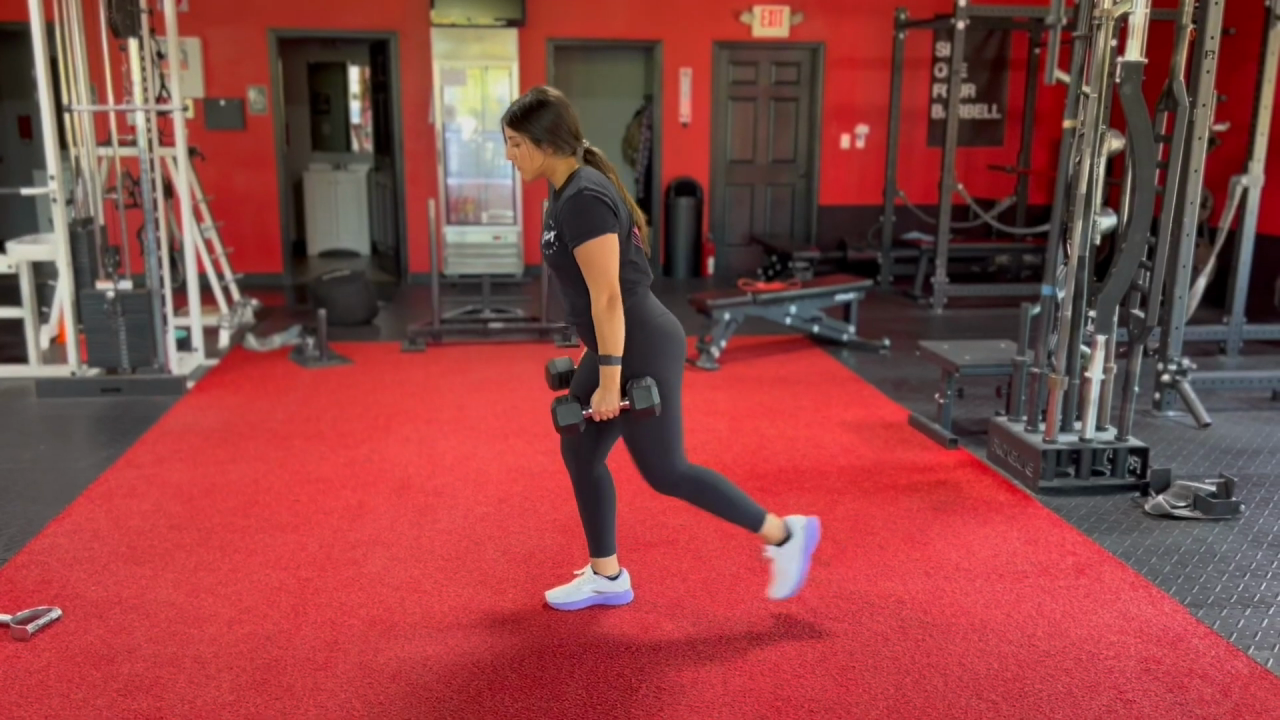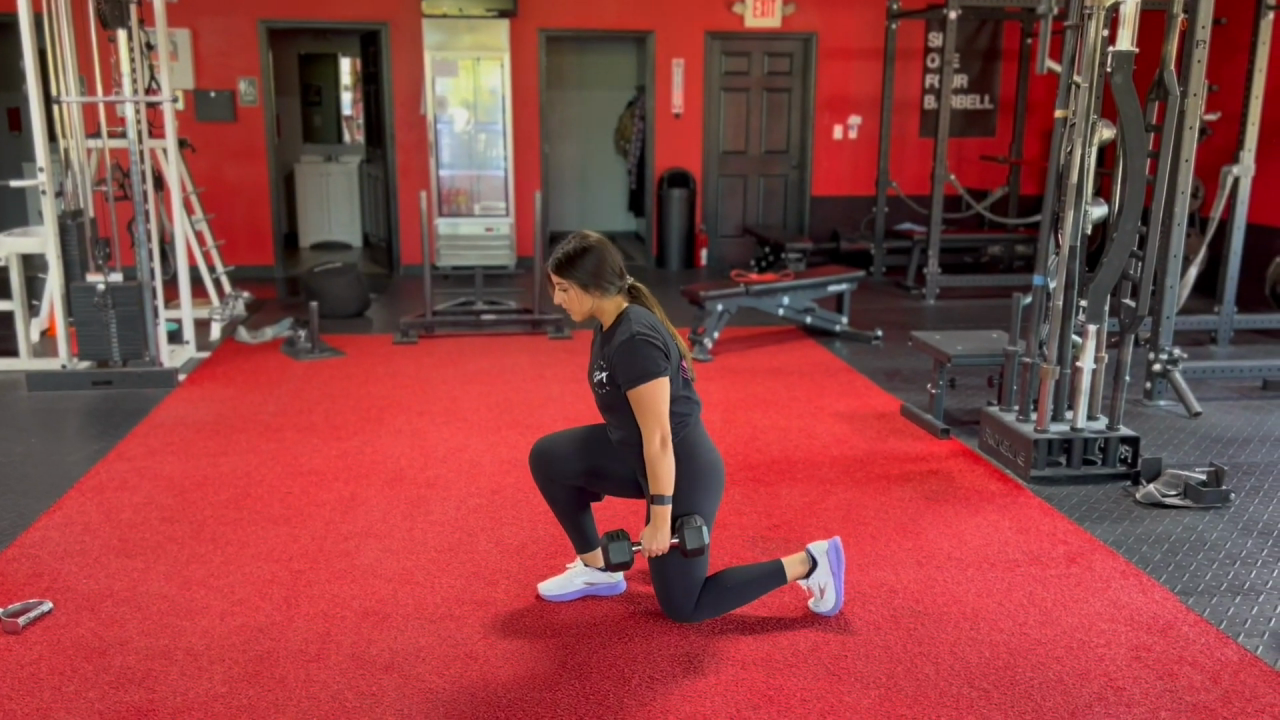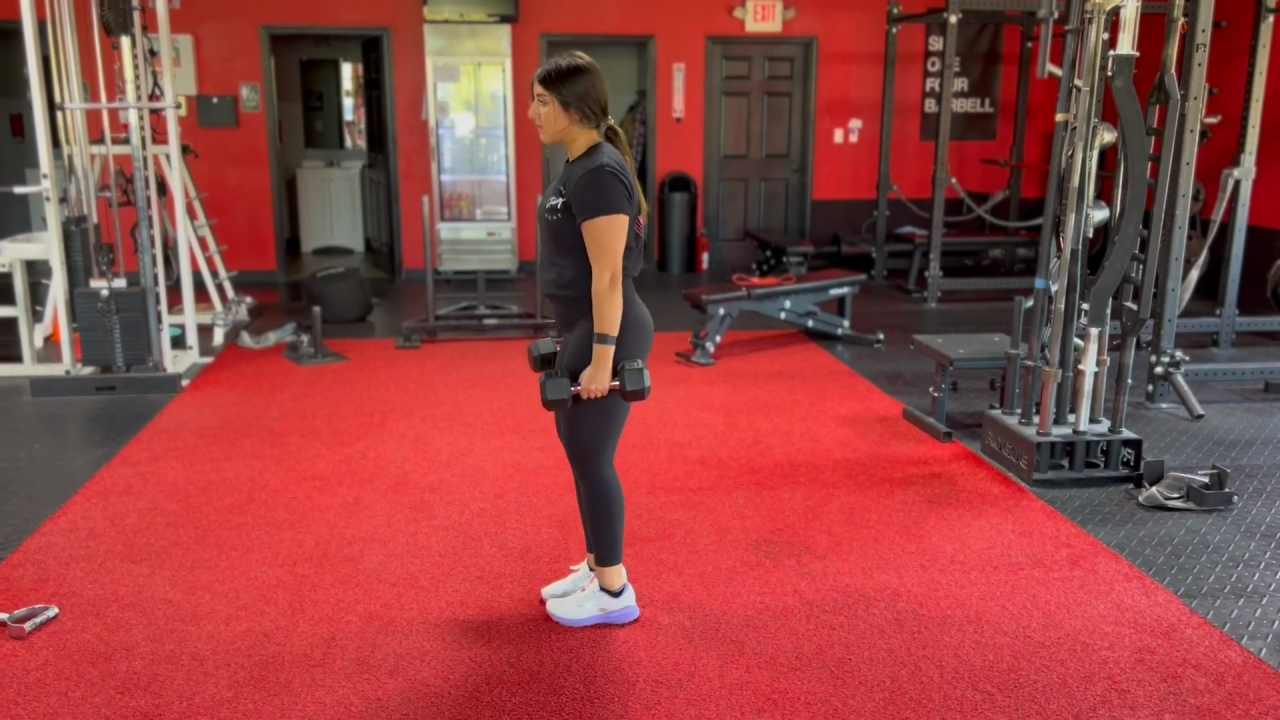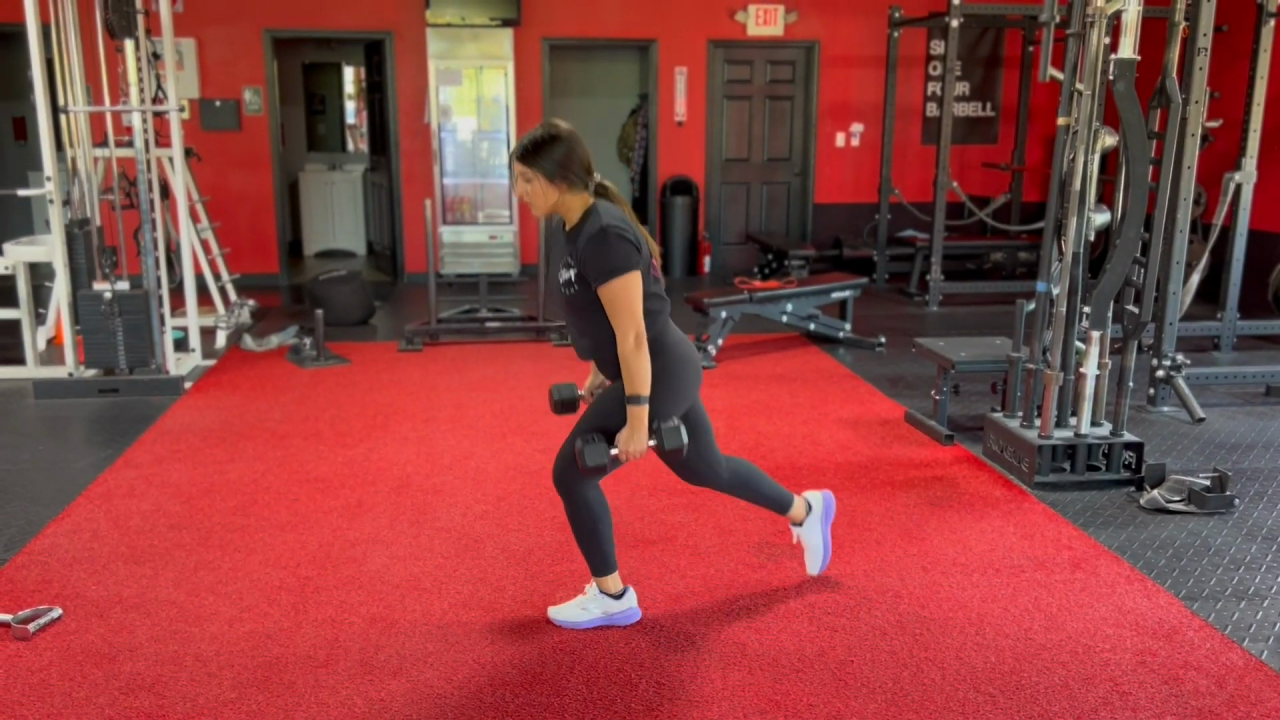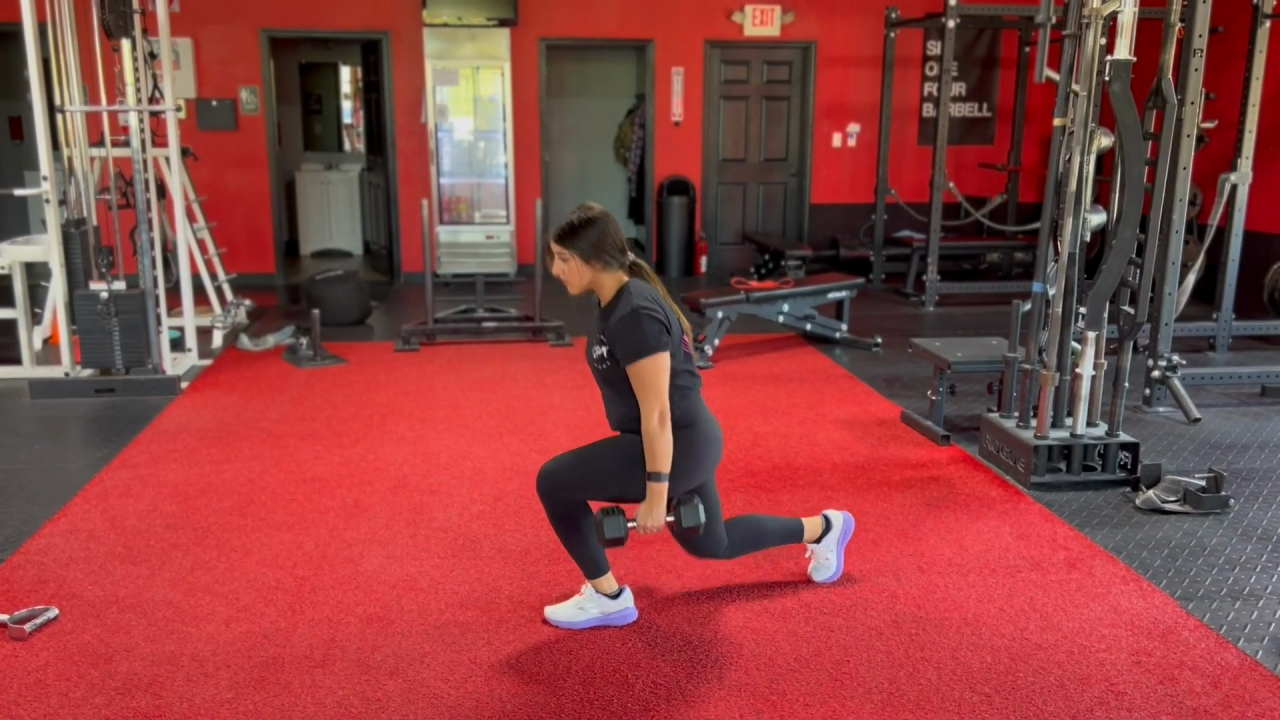
dt=1s
person 1, frame 1
left shoulder: (583, 199)
right shoulder: (572, 191)
left elbow: (608, 296)
left wrist: (609, 381)
right wrist: (599, 365)
left hip: (643, 346)
right hip: (617, 343)
left knee: (665, 471)
right knee: (580, 454)
left ankle: (789, 536)
right ankle: (606, 575)
person 1, frame 2
left shoulder: (634, 341)
right shoulder: (614, 324)
left elbow: (659, 438)
left wrist: (660, 519)
right wrist: (599, 469)
left hip: (684, 471)
left knee: (683, 607)
right knee: (547, 458)
left ankle: (810, 562)
right ankle: (596, 568)
person 1, frame 3
left shoulder: (600, 174)
right shoulder: (581, 166)
left elbow: (608, 276)
left wrist: (602, 359)
left hip: (607, 333)
right hip: (584, 330)
left knee: (590, 460)
right knee: (580, 453)
left ankle: (614, 593)
right ankle: (598, 568)
person 1, frame 4
left shoulder: (602, 235)
right shoulder: (580, 225)
left elbow: (633, 335)
left wrist: (636, 419)
right wrist: (599, 372)
left hip: (657, 373)
right hip: (668, 366)
left knee: (573, 474)
right knee: (701, 467)
left ankle: (612, 598)
right ankle: (808, 509)
person 1, frame 5
left shoulder: (634, 316)
right shoulder: (615, 300)
left elbow: (657, 414)
left wrist: (656, 498)
right wrist: (625, 451)
left hip: (679, 444)
right hip: (686, 438)
left knee: (556, 483)
right knee: (710, 542)
left ankle: (606, 597)
right ankle: (823, 530)
